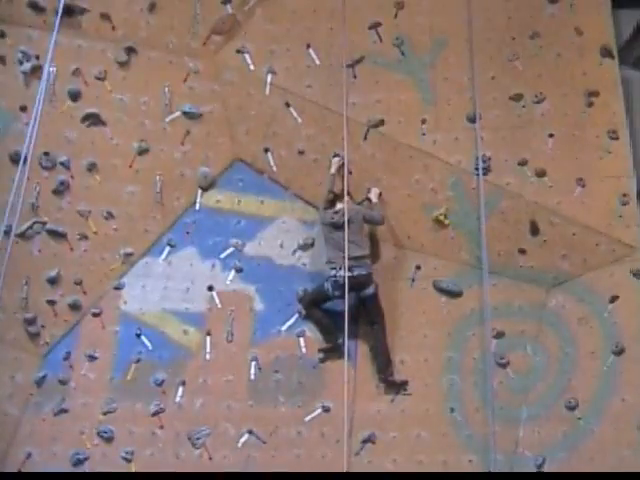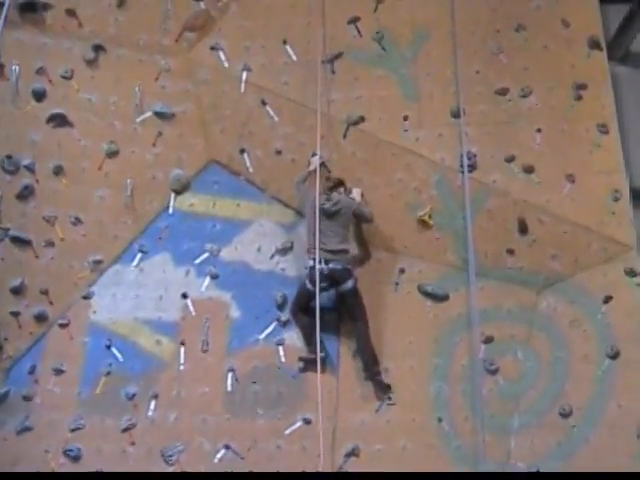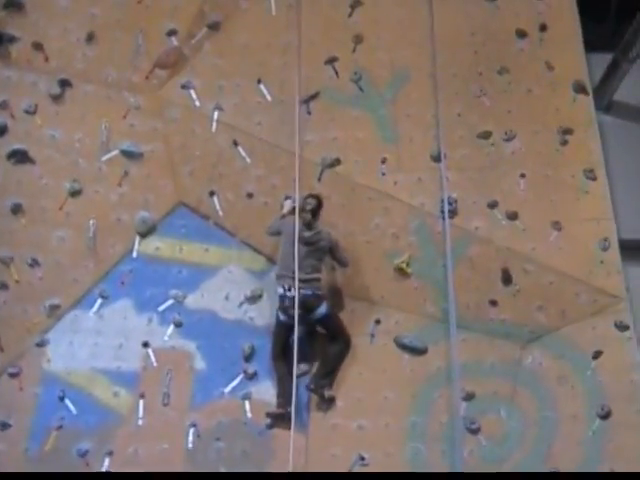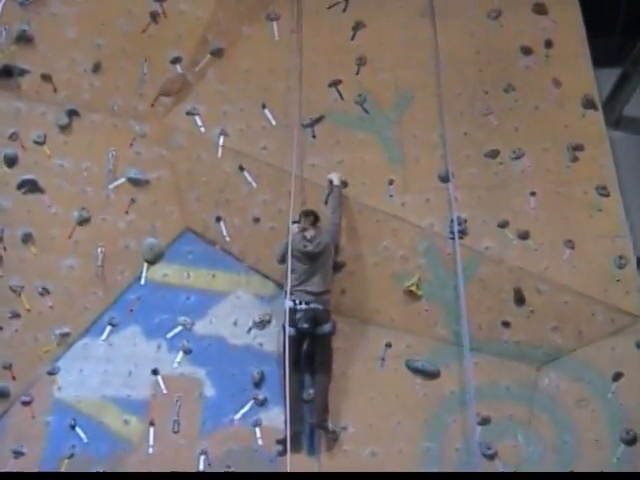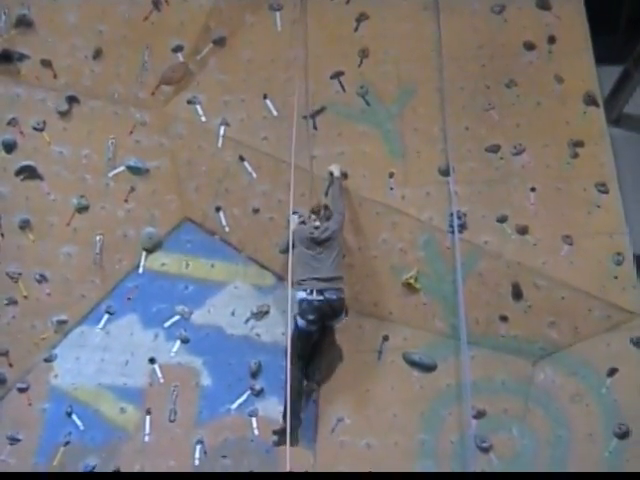
dt=1s
person 1, frame 1
left shoulder: (324, 216)
right shoulder: (356, 211)
left elbow: (328, 195)
right elbow: (379, 219)
left wrist: (333, 171)
right wrist: (374, 200)
left hip: (338, 277)
right hip: (362, 275)
left knee: (307, 303)
right knee: (377, 324)
left ankle: (334, 343)
right ankle: (387, 377)
person 1, frame 2
left shoulder: (311, 200)
right shoulder: (348, 203)
left elbow: (299, 184)
right elbow: (368, 217)
left wrist: (312, 168)
right wrist: (358, 199)
left hip: (317, 269)
right hip: (342, 269)
left knee: (298, 309)
right knee: (360, 322)
left ankle: (315, 352)
right ankle: (374, 375)
person 1, frame 3
left shoulder: (288, 224)
right shoulder: (325, 237)
left elbow: (270, 230)
right elbow: (344, 262)
left wrist: (285, 212)
left hip: (287, 297)
right hip: (313, 297)
left knee: (279, 354)
right knee: (341, 340)
left ankle: (284, 406)
right ankle: (320, 383)
person 1, frame 4
left shoulder: (292, 243)
right shoulder: (328, 239)
left elbow: (279, 259)
right elbow: (336, 213)
right wrist: (336, 186)
left hip: (296, 310)
right hip: (321, 311)
left knee: (294, 372)
right knee: (322, 370)
left ankle: (295, 431)
right ankle: (322, 421)
person 1, frame 5
left shoulder: (300, 232)
right shoulder: (335, 228)
left elbow: (283, 248)
right elbow: (338, 203)
right wrist: (336, 177)
left hip: (309, 301)
right hip: (336, 301)
left knee: (296, 362)
right knee: (324, 330)
left ankle: (290, 425)
right ankle: (310, 376)
